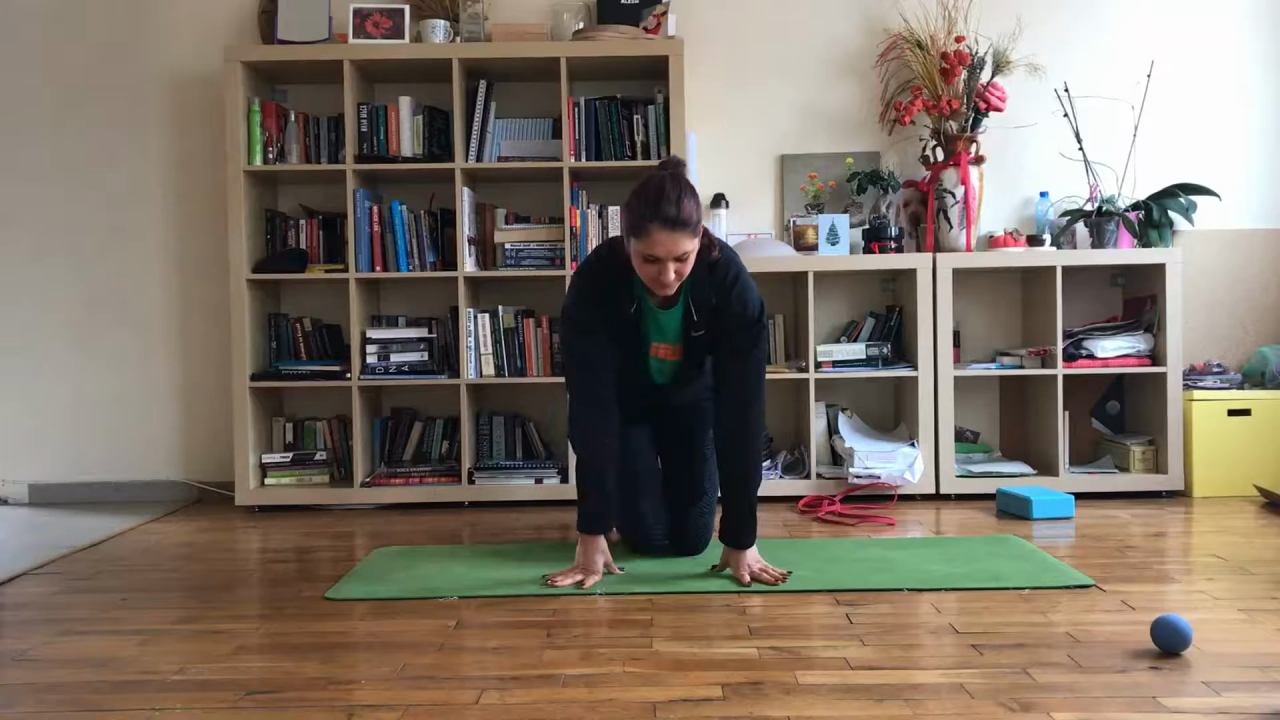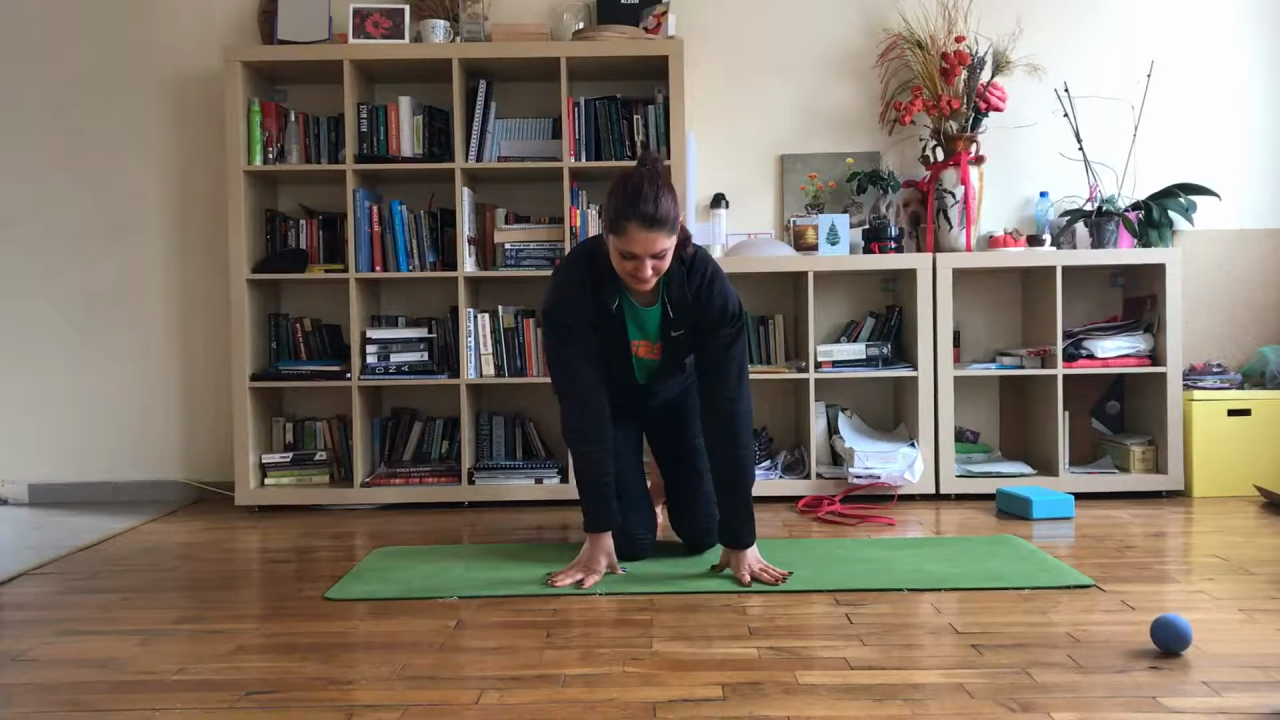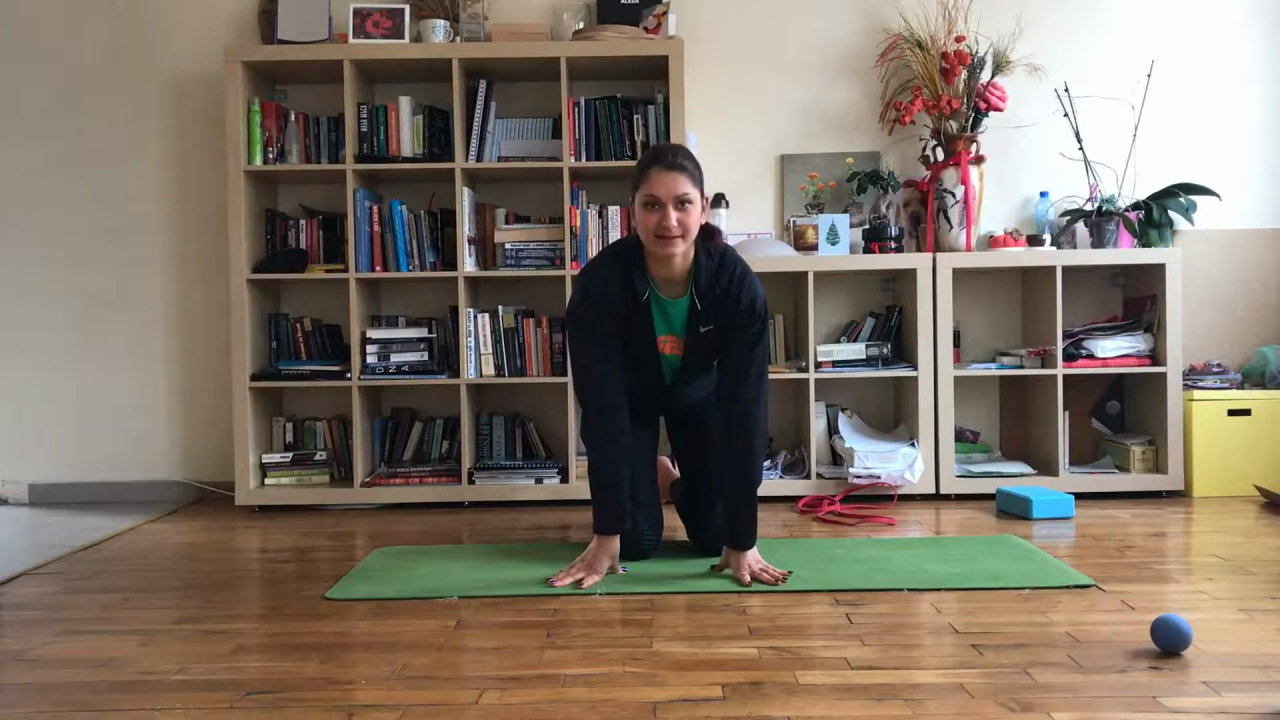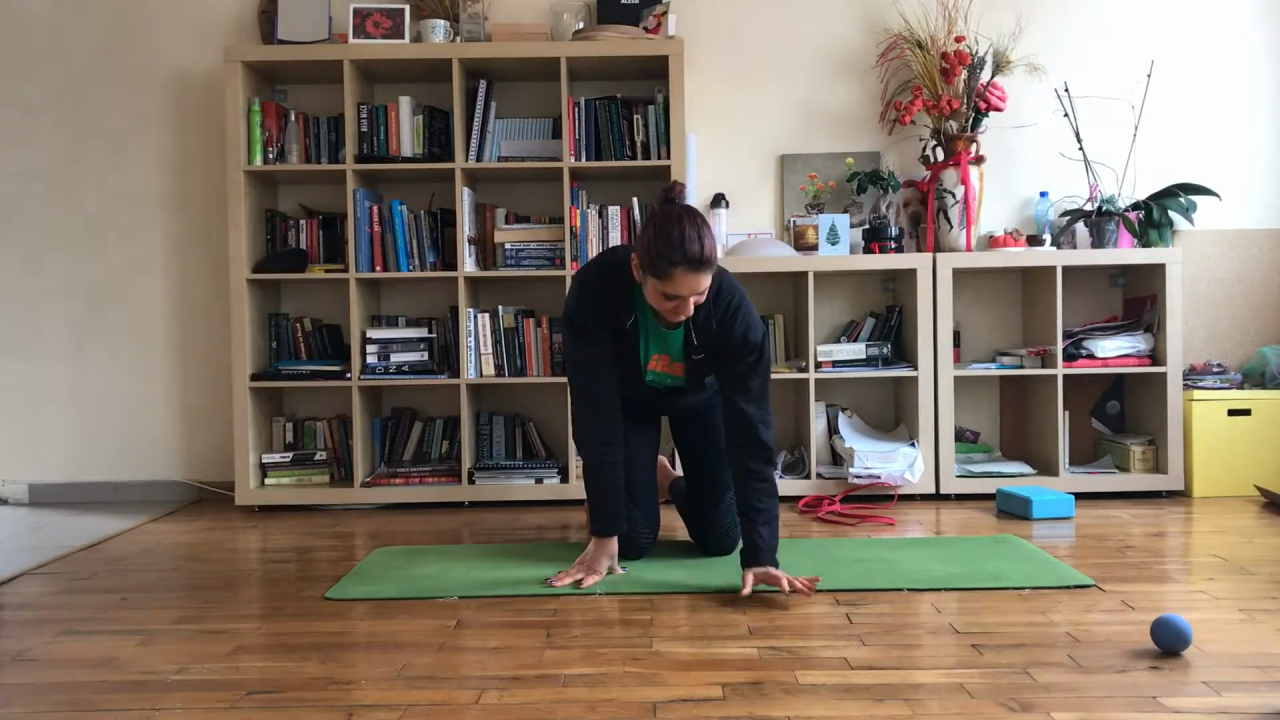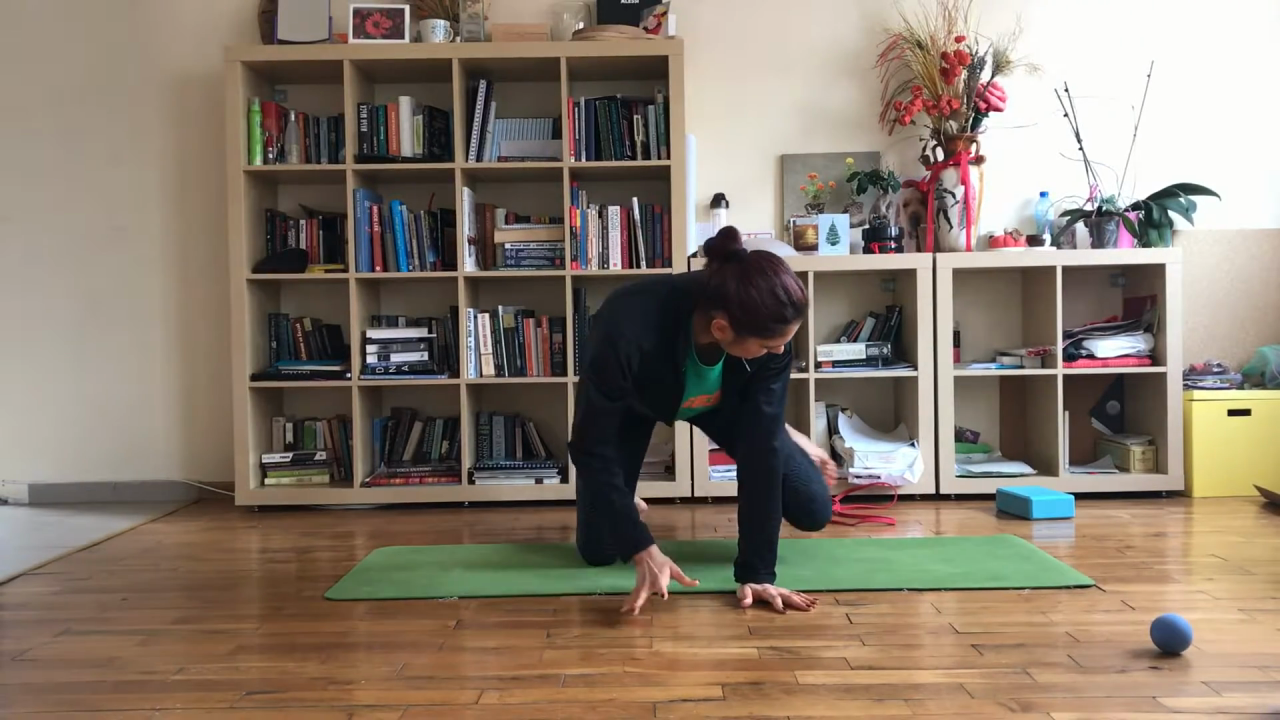
dt=1s
person 1, frame 1
left shoulder: (729, 279)
right shoulder: (595, 279)
left elbow: (741, 407)
right elbow: (592, 406)
left wrist: (741, 541)
right wrist: (591, 539)
left hip: (691, 390)
right hip: (624, 389)
left knee: (691, 539)
right knee: (646, 534)
left ankle: (664, 473)
right ankle: (649, 474)
person 1, frame 2
left shoulder: (705, 280)
right shoulder: (574, 281)
left elbow: (727, 404)
right elbow: (583, 409)
left wrist: (739, 539)
right wrist: (598, 534)
left hip: (675, 391)
right hip: (608, 396)
left knee: (700, 532)
right knee: (632, 541)
left ankle: (668, 485)
right ankle: (634, 491)
person 1, frame 3
left shoulder: (735, 281)
right shoulder: (600, 281)
left elbow: (744, 407)
right elbow: (603, 409)
left wrist: (741, 540)
right wrist: (606, 534)
left hip: (699, 394)
right hip: (630, 396)
left knee: (714, 536)
right knee: (637, 541)
left ankle: (680, 484)
right ankle: (653, 480)
person 1, frame 4
left shoulder: (731, 305)
right shoulder: (594, 289)
left elbow: (749, 430)
right elbow: (595, 415)
left wrist: (760, 552)
right wrist: (603, 536)
left hip: (702, 396)
right hip: (629, 397)
left knee: (719, 537)
right knee: (633, 539)
left ankle: (672, 483)
right ankle: (649, 482)
person 1, frame 5
left shoulder: (768, 332)
right shoulder: (627, 328)
left elbow: (761, 441)
right elbow: (592, 446)
left wrist: (757, 572)
right wrist: (643, 549)
left hip: (722, 400)
right hip: (630, 403)
left knee: (814, 510)
right knee: (600, 548)
left ankle: (786, 439)
right ankle: (619, 501)
